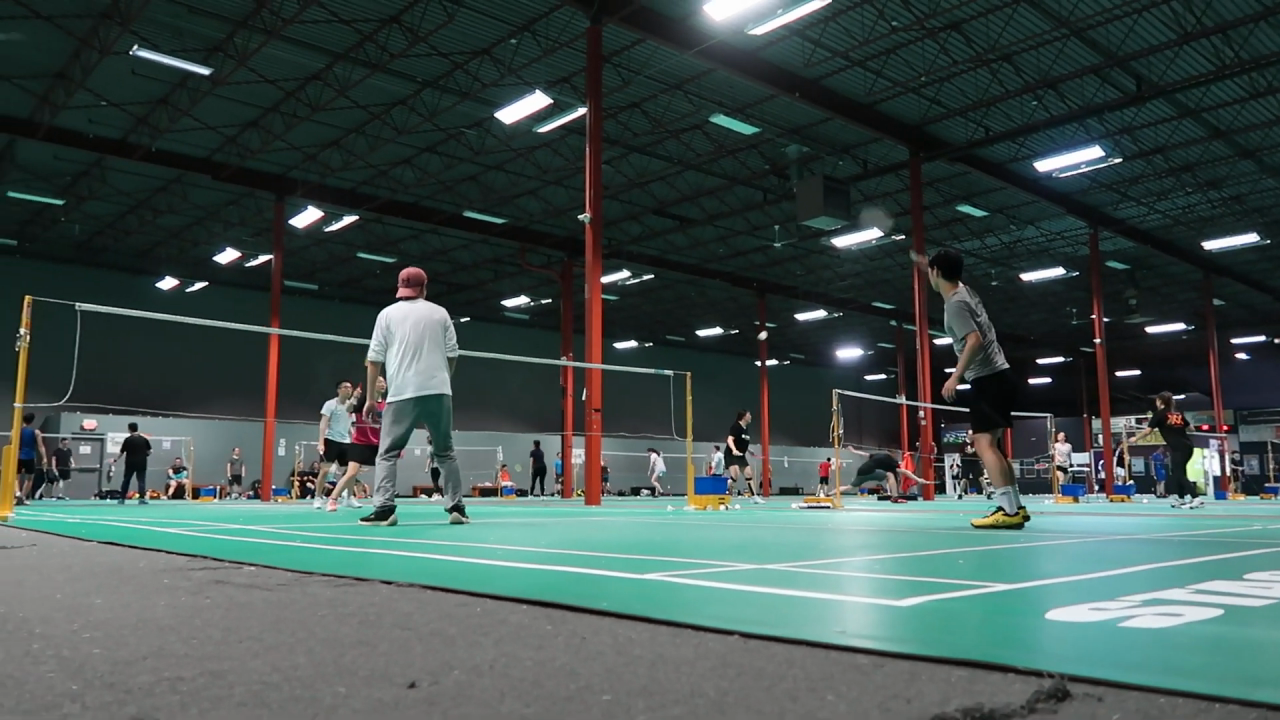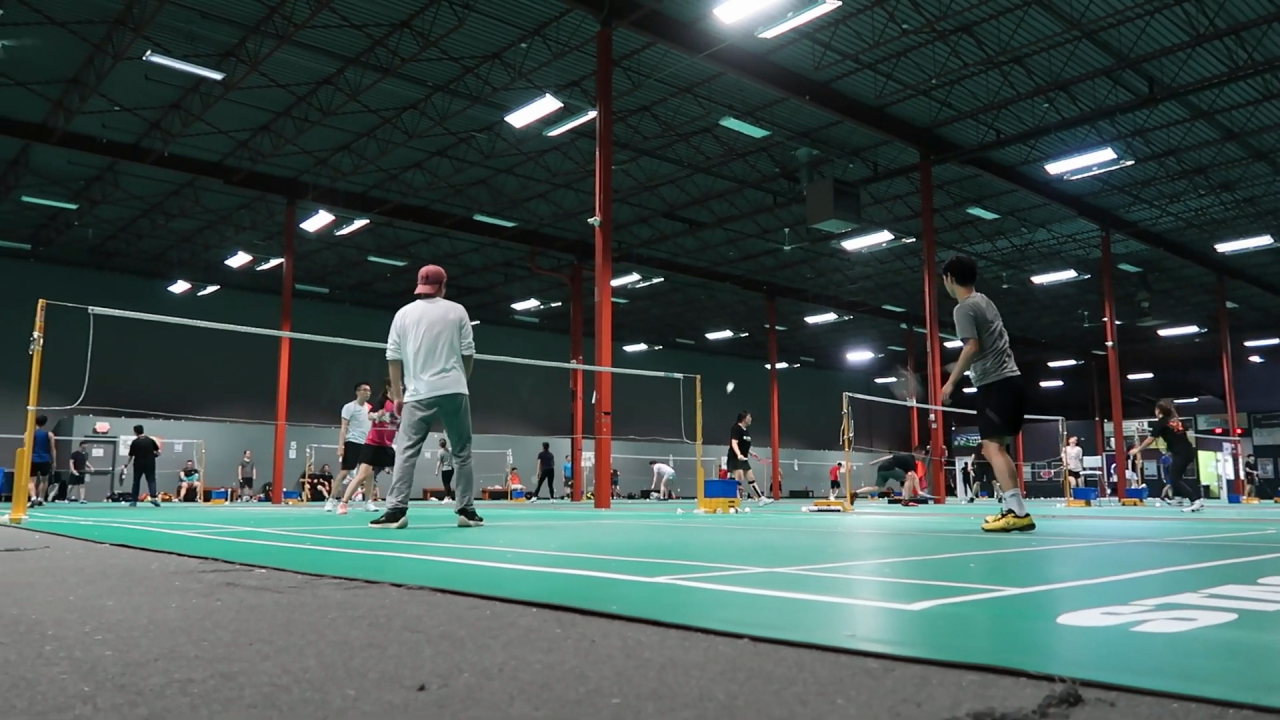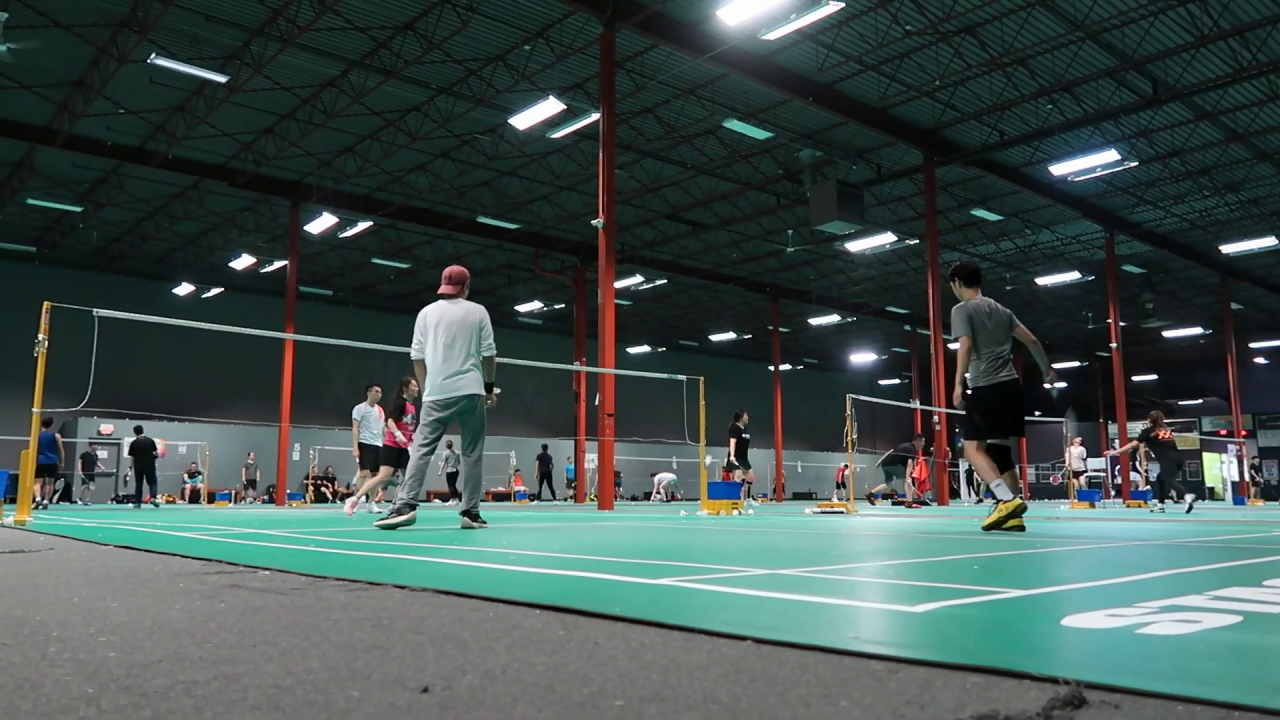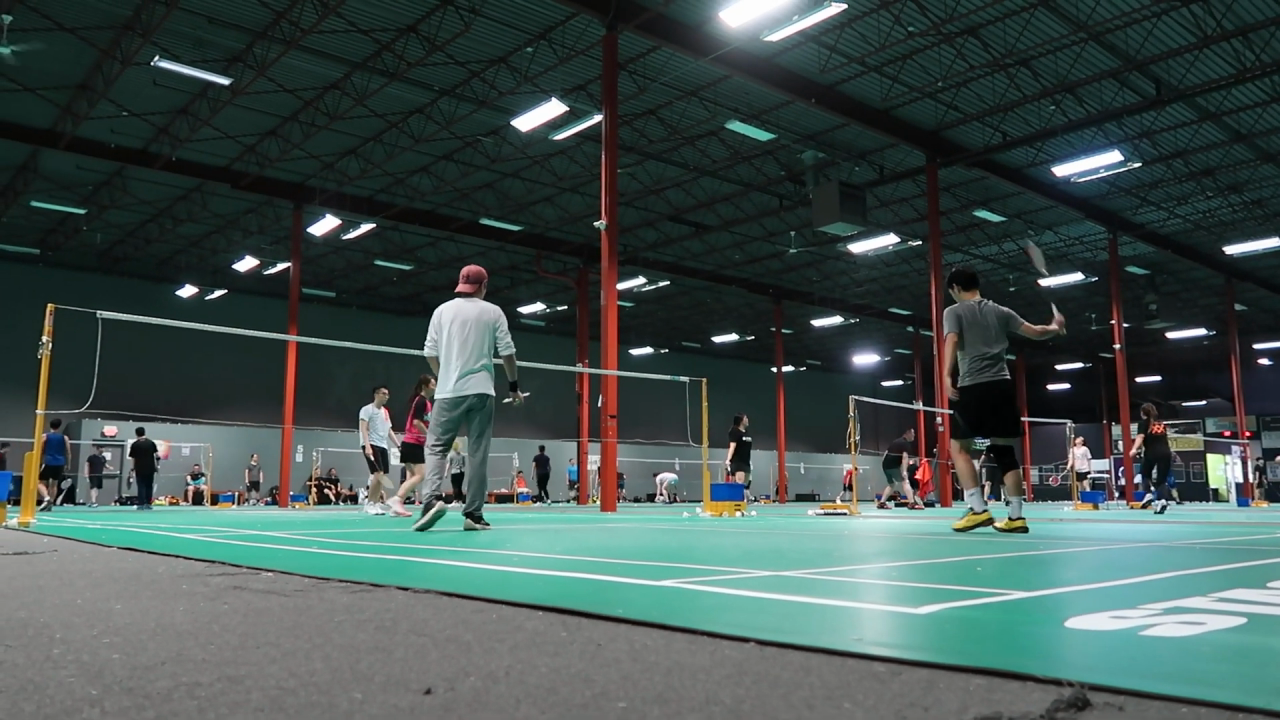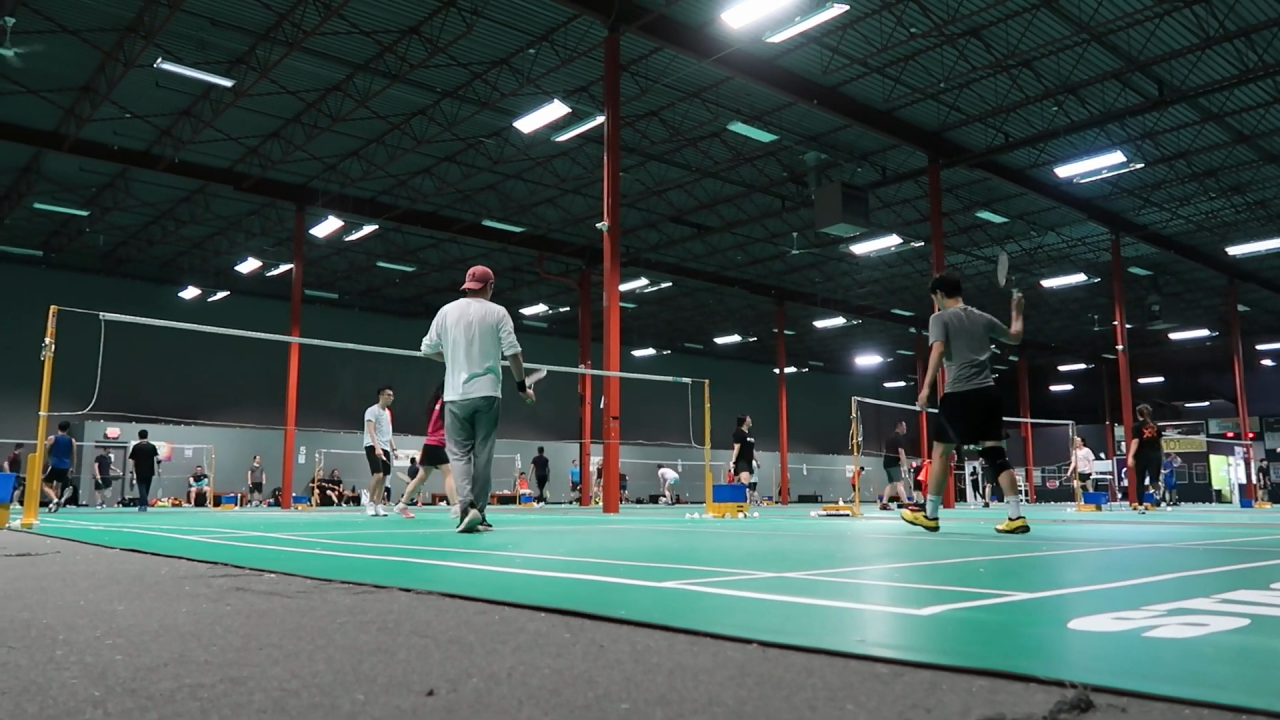
dt=0.2s
person 1, frame 1
left shoulder: (954, 305)
right shoulder: (964, 292)
left elbow: (974, 341)
left wrist: (955, 376)
right wrist: (927, 266)
left hip: (989, 379)
right hip: (1001, 377)
left knee: (984, 444)
right knee: (991, 445)
left ankle: (1008, 511)
right ankle: (1015, 506)
person 1, frame 2
left shoulder: (963, 308)
right shoulder: (984, 301)
left elbow: (972, 347)
left wrist: (952, 380)
left hip: (994, 385)
right hip: (1013, 381)
left knee: (994, 449)
right knee: (999, 448)
left ankle: (1017, 512)
right ankle: (1011, 510)
person 1, frame 3
left shoulder: (961, 309)
right shoulder: (999, 309)
left elbow: (965, 346)
right elbow: (1029, 339)
left wrist: (958, 381)
right wrist: (1046, 369)
left hip: (986, 388)
right hip: (1011, 385)
left knee: (973, 448)
right knee: (1001, 450)
left ankle: (1007, 500)
right ankle: (1011, 515)
person 1, frame 4
left shoulder: (954, 311)
right shoulder: (999, 311)
left elbow: (951, 342)
right elbow: (1037, 332)
left wrist: (947, 377)
right wrist: (1056, 326)
left hip: (973, 388)
right hip: (1002, 386)
left knee: (959, 448)
right knee: (1003, 452)
left ankle: (979, 509)
right ankle: (1016, 516)
person 1, frame 5
left shoulder: (940, 318)
right shoulder: (980, 317)
left elbow: (938, 351)
right elbow: (1014, 337)
left wrist: (925, 387)
right wrist: (1017, 312)
left hip: (959, 394)
right hip: (988, 392)
left knee: (941, 453)
right knee: (996, 454)
left ankle: (930, 514)
right ankle: (1016, 516)
person 2, frame 1
left shoulder: (387, 315)
right shoulder: (440, 313)
left elbow: (375, 358)
right elbow: (452, 354)
left wrist: (372, 396)
left hip: (402, 394)
right hip: (437, 392)
left knee: (388, 452)
right knee: (445, 452)
left ankle: (385, 509)
right ankle: (456, 507)
person 2, frame 2
left shoulder: (404, 314)
right shoulder: (457, 311)
left elbow: (394, 357)
right elbow: (467, 353)
left wrist: (398, 394)
left hip: (419, 394)
right hip: (453, 391)
left knee: (406, 452)
right knee: (462, 453)
left ankle: (396, 511)
right ankle: (466, 510)
person 2, frame 3
left shoulder: (427, 313)
right shoulder: (478, 312)
left elbow: (418, 356)
right elbow: (488, 354)
left wrist: (427, 389)
right wrist: (489, 387)
left hip: (438, 394)
right hip: (471, 391)
left knee: (422, 449)
right knee: (471, 453)
left ankle: (406, 506)
right ankle: (470, 512)
person 2, frame 4
left shoulder: (442, 311)
right shoulder: (493, 312)
left elbow: (431, 354)
right elbow: (507, 353)
right wrist: (513, 386)
left hip: (449, 392)
right hip: (481, 391)
left knee: (437, 447)
right knee: (477, 454)
left ankle: (433, 499)
right ankle: (473, 513)
person 2, frame 5
left shoulder: (447, 311)
right shoulder: (498, 312)
left elbow: (427, 349)
right elbow: (512, 352)
right wrist: (522, 386)
left hip: (456, 394)
right hip: (487, 393)
left knee: (459, 453)
right knee: (483, 454)
left ankle: (467, 506)
right ankle: (478, 512)
